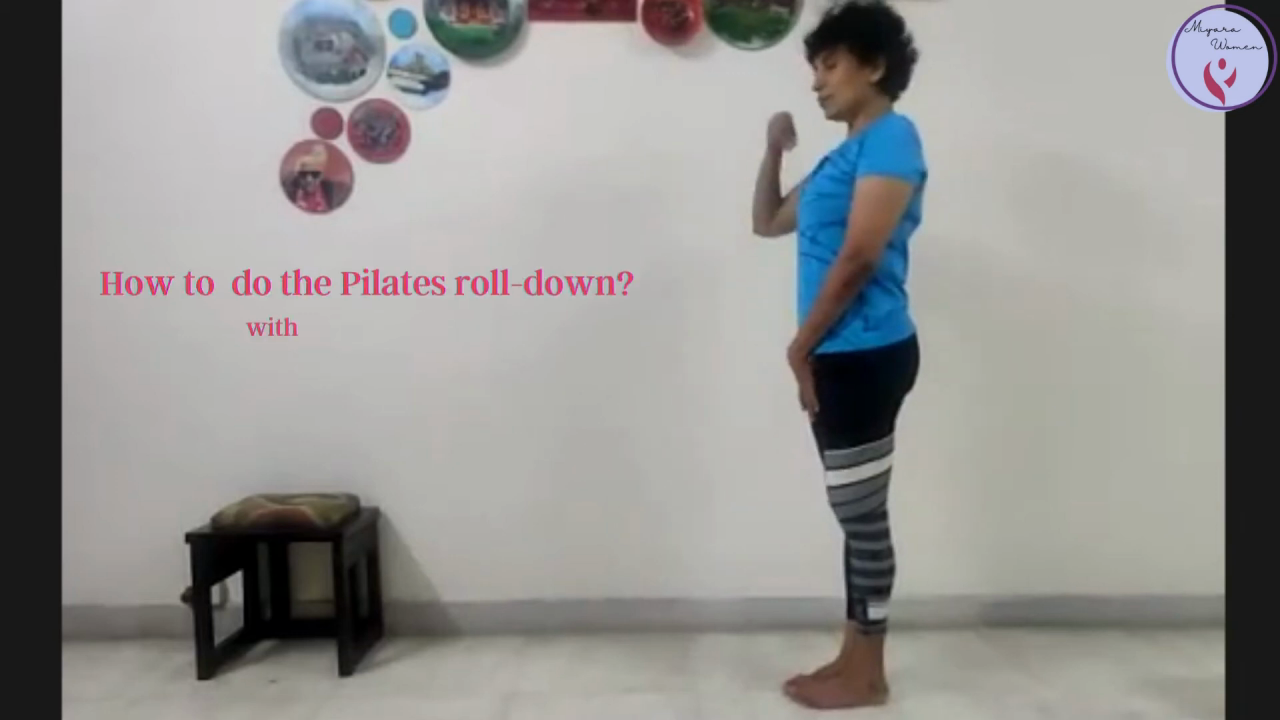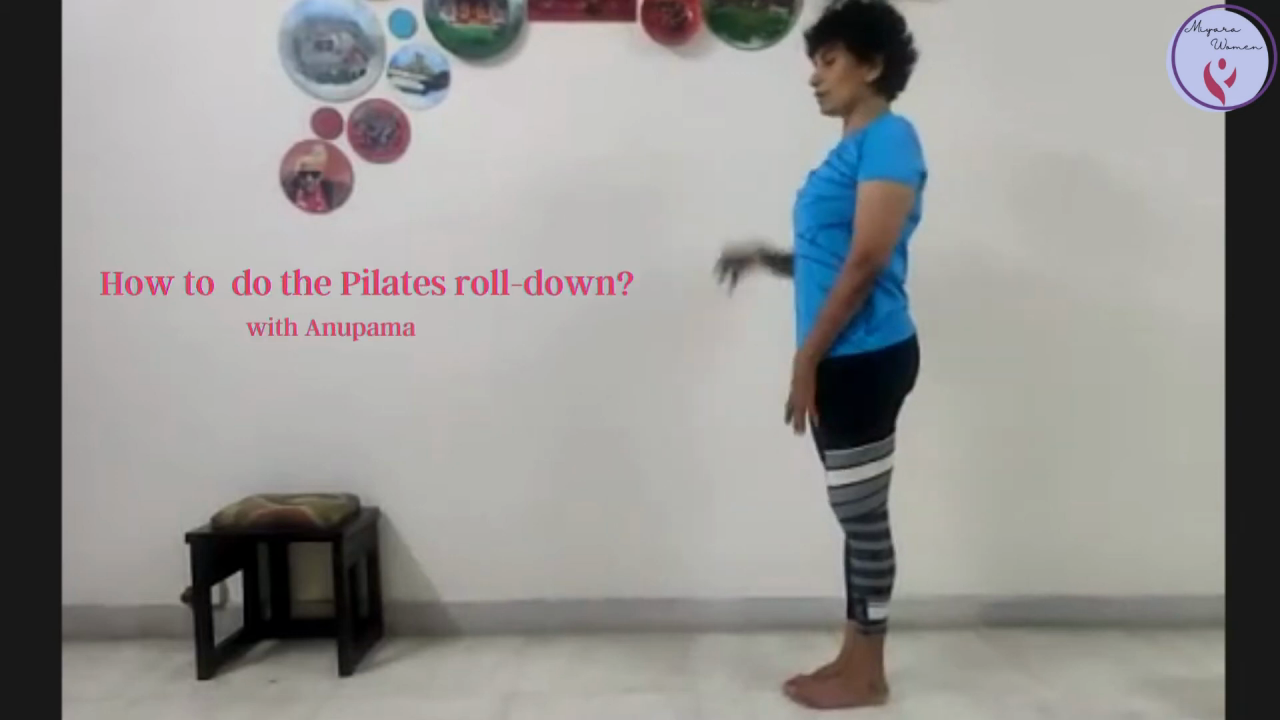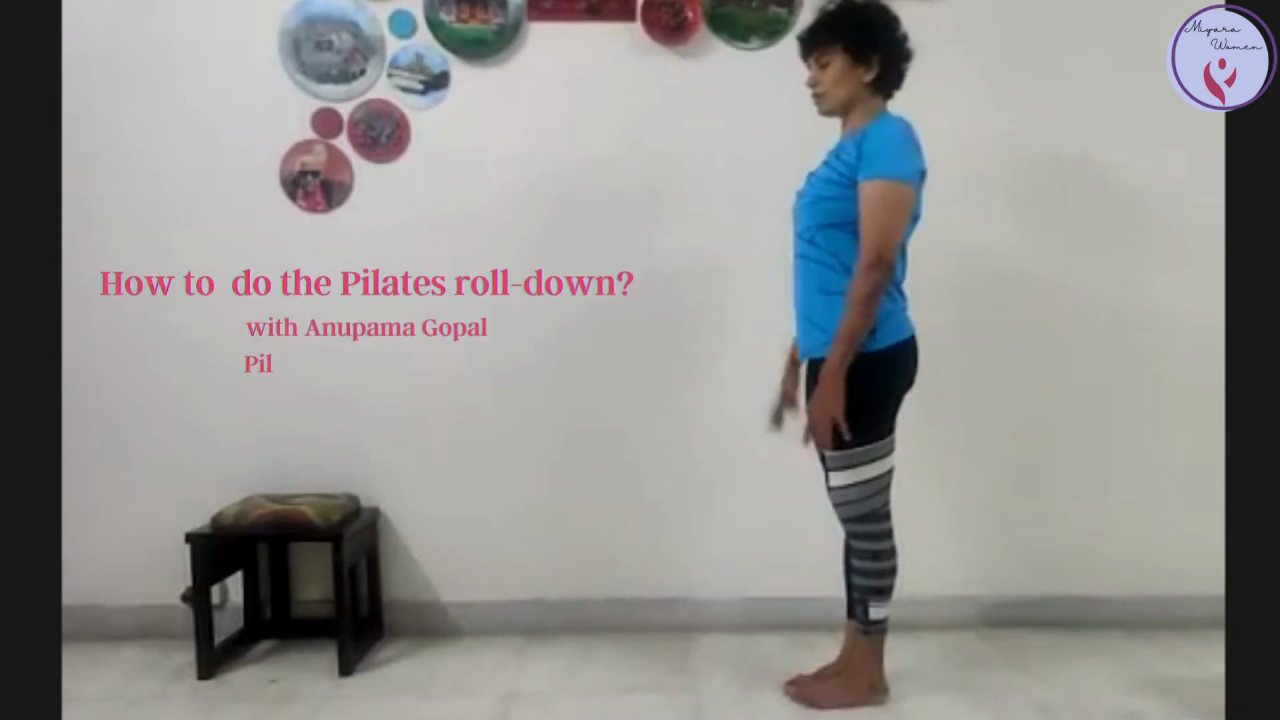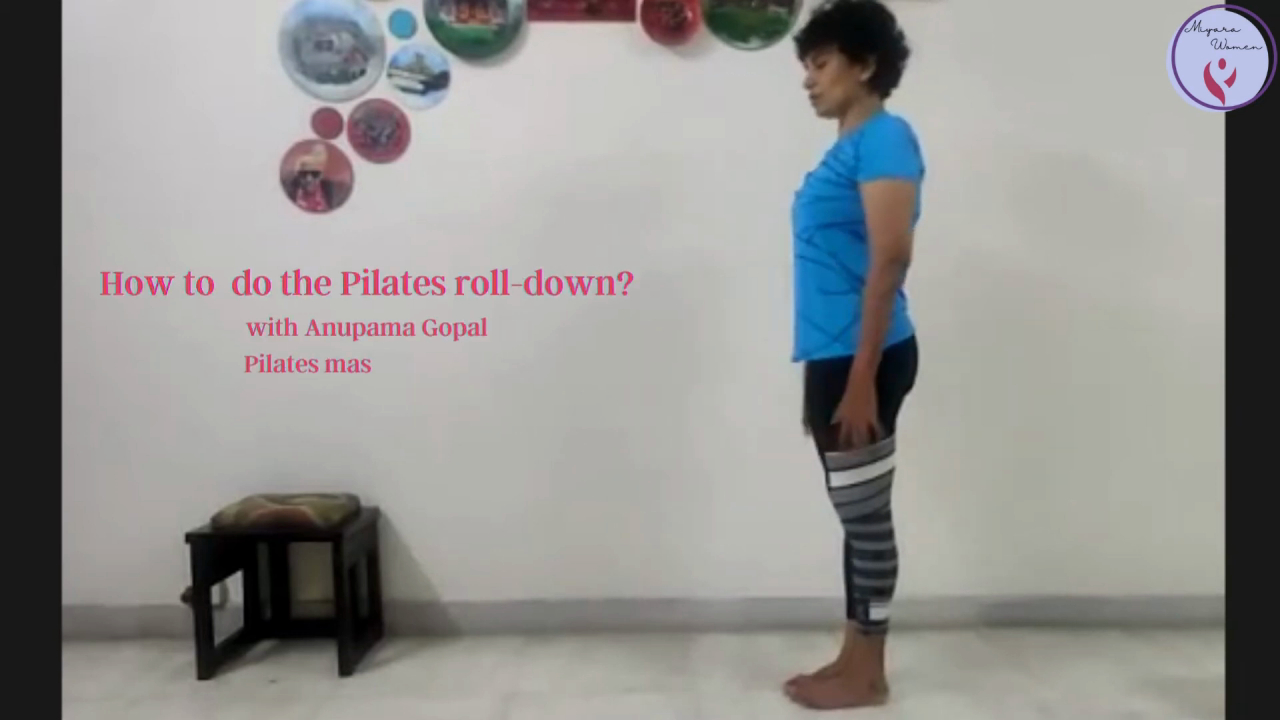
dt=0.2s
person 1, frame 1
left shoulder: (891, 138)
right shoulder: (842, 155)
left elbow: (859, 256)
right elbow: (767, 222)
left wrist: (800, 344)
right wrist: (774, 149)
left hip: (865, 355)
right hip: (840, 357)
left knee: (862, 516)
right knee: (854, 516)
left ankle: (866, 673)
right ankle: (853, 660)
person 1, frame 2
left shoulder: (889, 139)
right shoulder: (845, 153)
left elbow: (866, 262)
left wrist: (806, 358)
right wrist: (760, 257)
left hip: (865, 358)
right hip: (839, 360)
left knee: (863, 516)
right knee: (853, 515)
left ankle: (865, 674)
right ankle: (853, 660)
person 1, frame 3
left shoulder: (888, 139)
right shoulder: (847, 150)
left elbow: (876, 264)
left wrist: (832, 373)
right wrist: (798, 364)
left hip: (864, 362)
right hip: (836, 361)
left knee: (866, 516)
right knee: (855, 515)
left ankle: (865, 673)
right ankle: (853, 660)
person 1, frame 4
left shoulder: (884, 138)
right shoulder: (845, 149)
left elbow: (888, 262)
left wrist: (863, 378)
left hip: (861, 361)
right hip: (831, 358)
left knee: (866, 517)
right knee: (853, 516)
left ankle: (866, 672)
right ankle: (853, 659)
